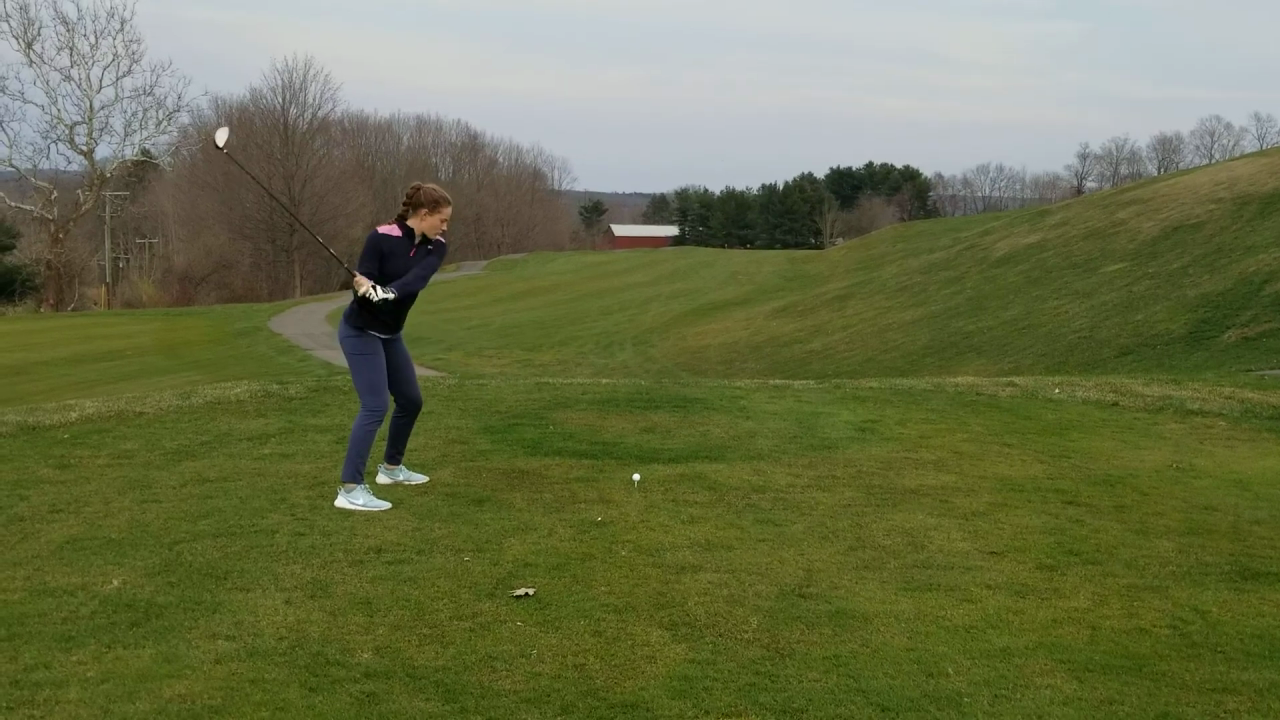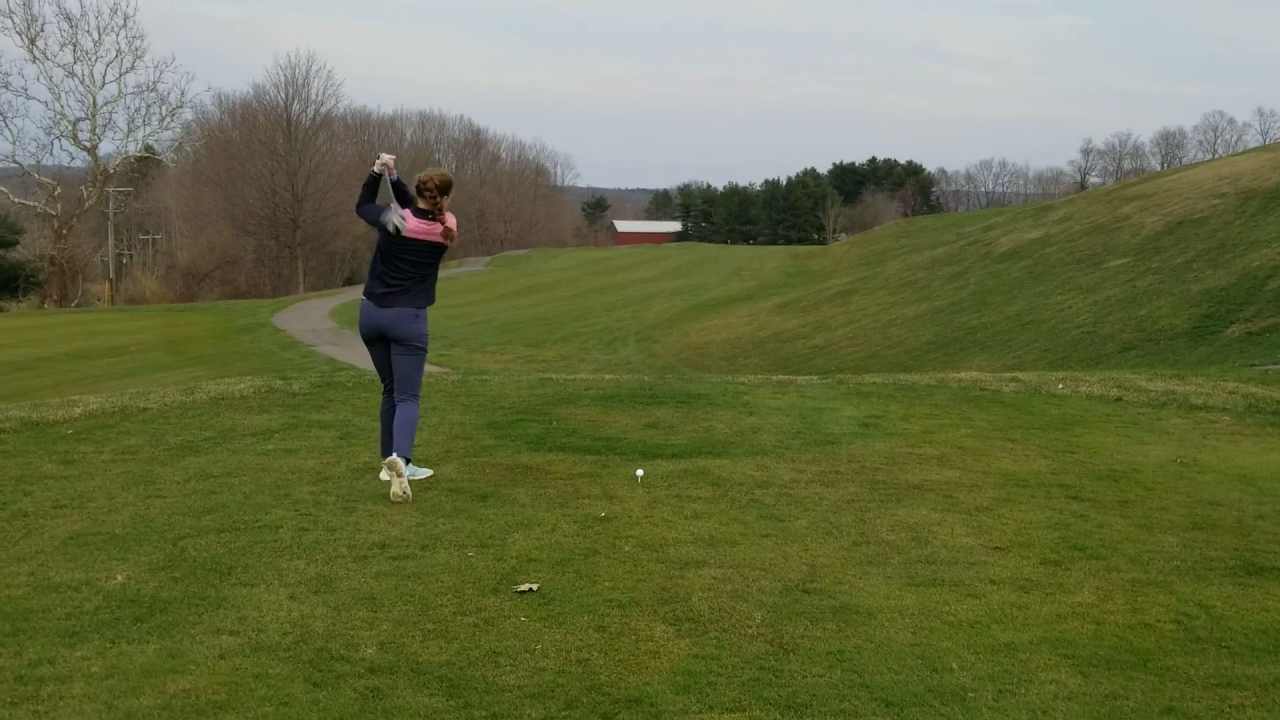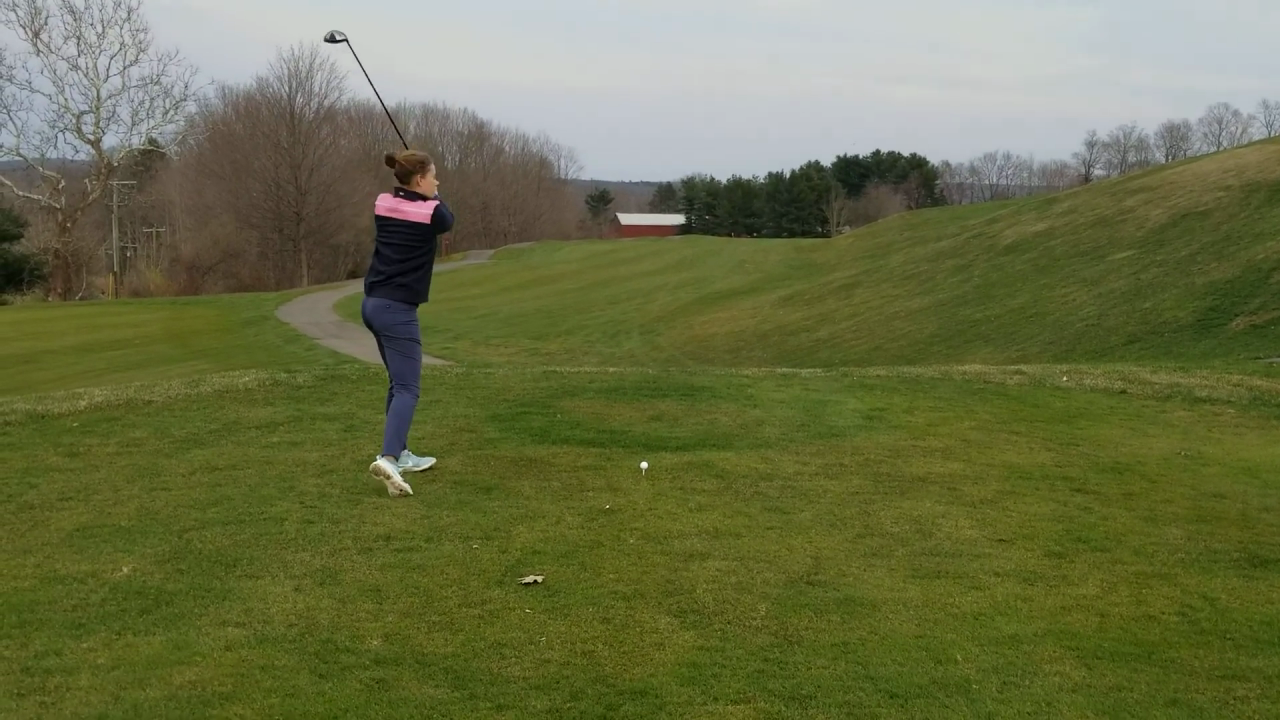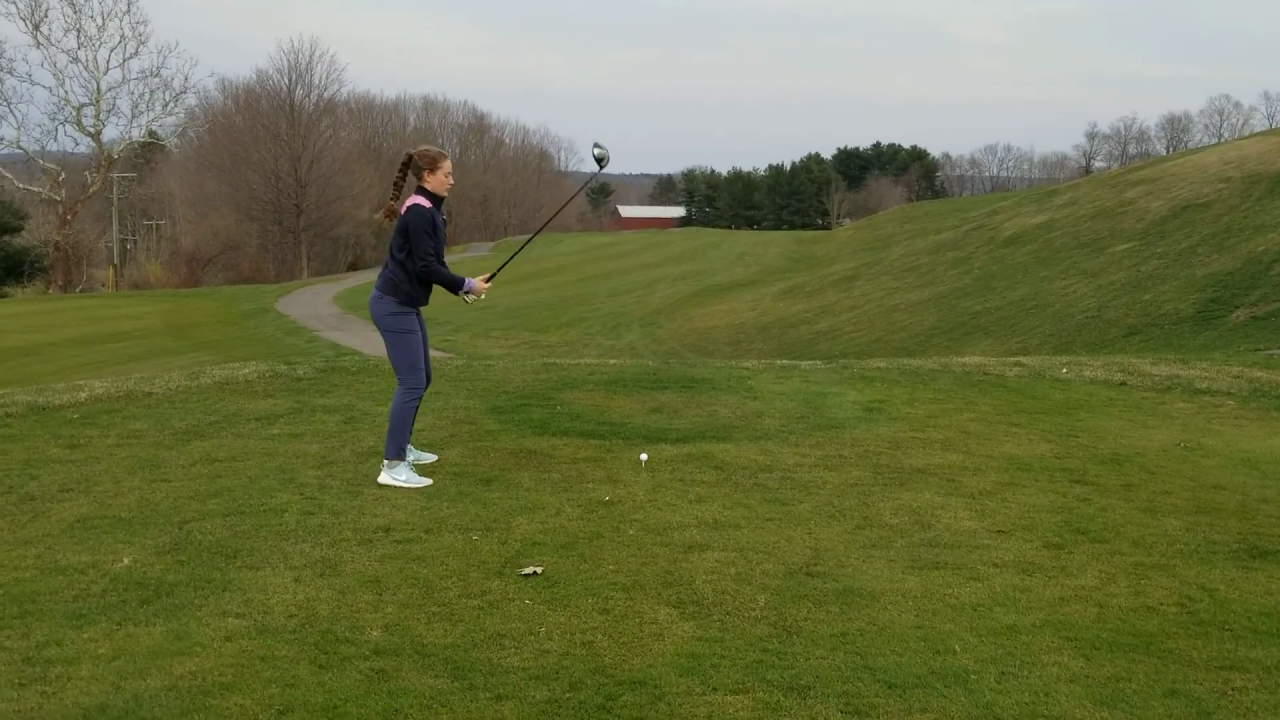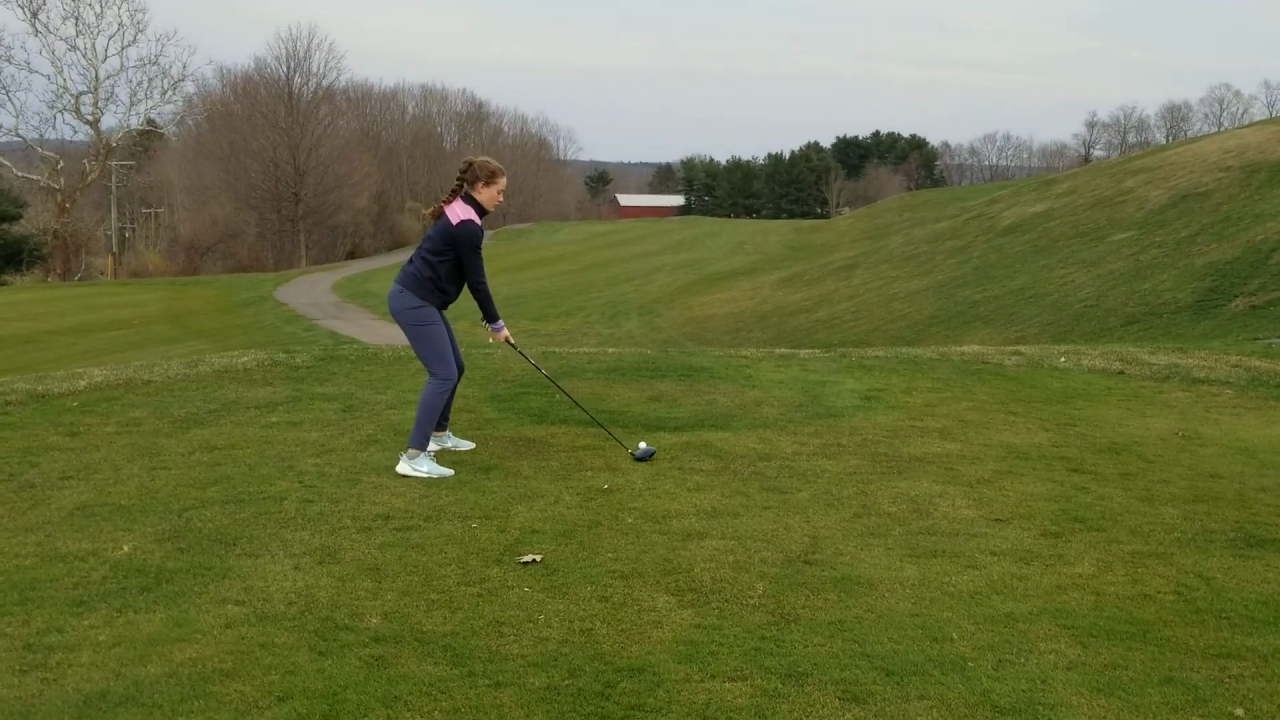
dt=1s
person 1, frame 1
left shoulder: (436, 248)
right shoulder: (382, 238)
left elbow: (416, 281)
right elbow: (361, 292)
left wrist: (384, 292)
right wrist: (364, 287)
left hip: (388, 333)
right hip: (360, 331)
left knee: (411, 400)
right knee: (375, 407)
left ankle: (391, 467)
right ankle: (350, 490)
person 1, frame 2
left shoulder: (391, 218)
right shoulder: (447, 227)
left elbow: (362, 206)
left wrist: (378, 170)
right wrist: (391, 175)
left hip: (372, 313)
right hip: (408, 319)
left knee: (392, 390)
right knee: (407, 397)
left ankle: (393, 459)
right ankle: (400, 458)
person 1, frame 3
left shoulder: (383, 203)
right shoulder: (433, 212)
right elbow: (446, 220)
left wrist: (418, 196)
right wrist: (433, 196)
left hip: (375, 304)
right hip: (398, 310)
left knee: (400, 384)
right knee: (407, 389)
left ankle: (400, 454)
right ankle: (388, 458)
person 1, frame 4
left shoulder: (429, 210)
right shoulder: (419, 212)
left elbow: (431, 264)
right elbow: (426, 267)
left wrist: (463, 285)
right wrist: (466, 284)
left hip: (404, 304)
right hip: (394, 305)
left knee: (421, 378)
right knee: (412, 382)
left ankle: (401, 446)
right ankle: (393, 466)
person 1, frame 5
left shoulder: (457, 211)
right shoulder: (467, 226)
left elbow: (466, 275)
right elbow: (476, 280)
right wrist: (496, 324)
left hip: (419, 297)
right hip: (413, 301)
left knee: (454, 367)
right knee: (444, 374)
left ankle: (438, 434)
right ankle: (413, 456)
